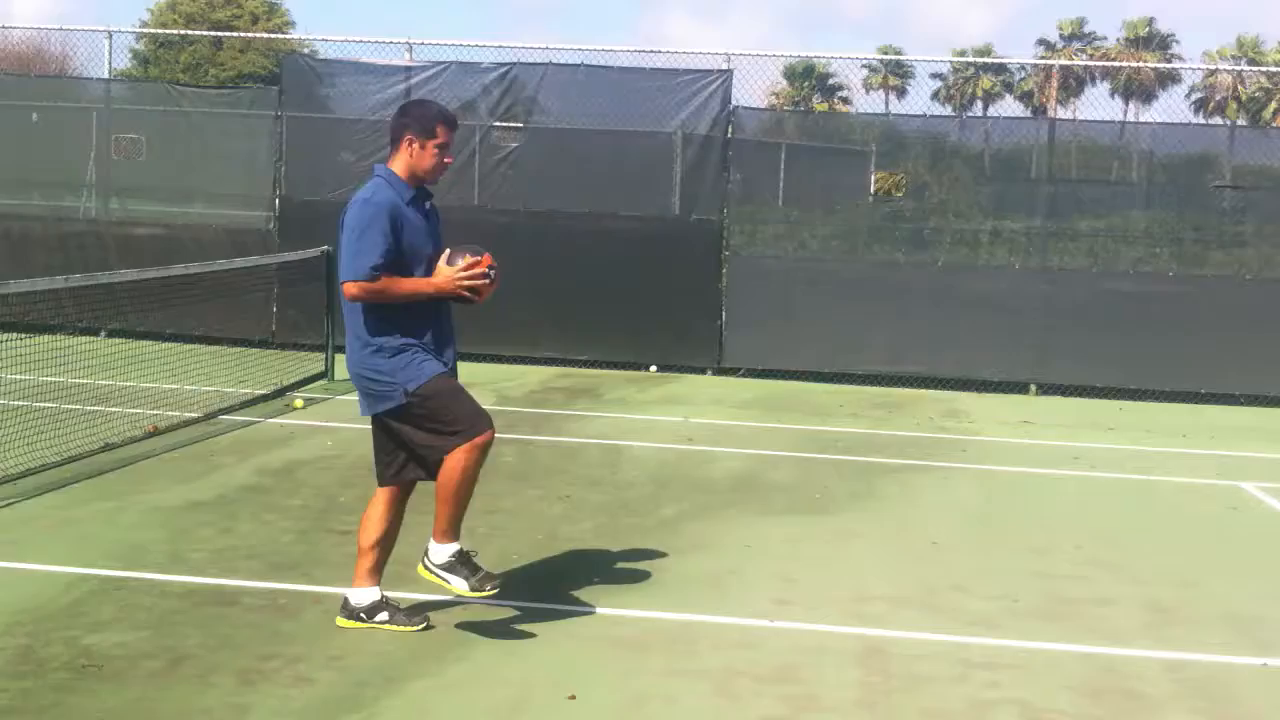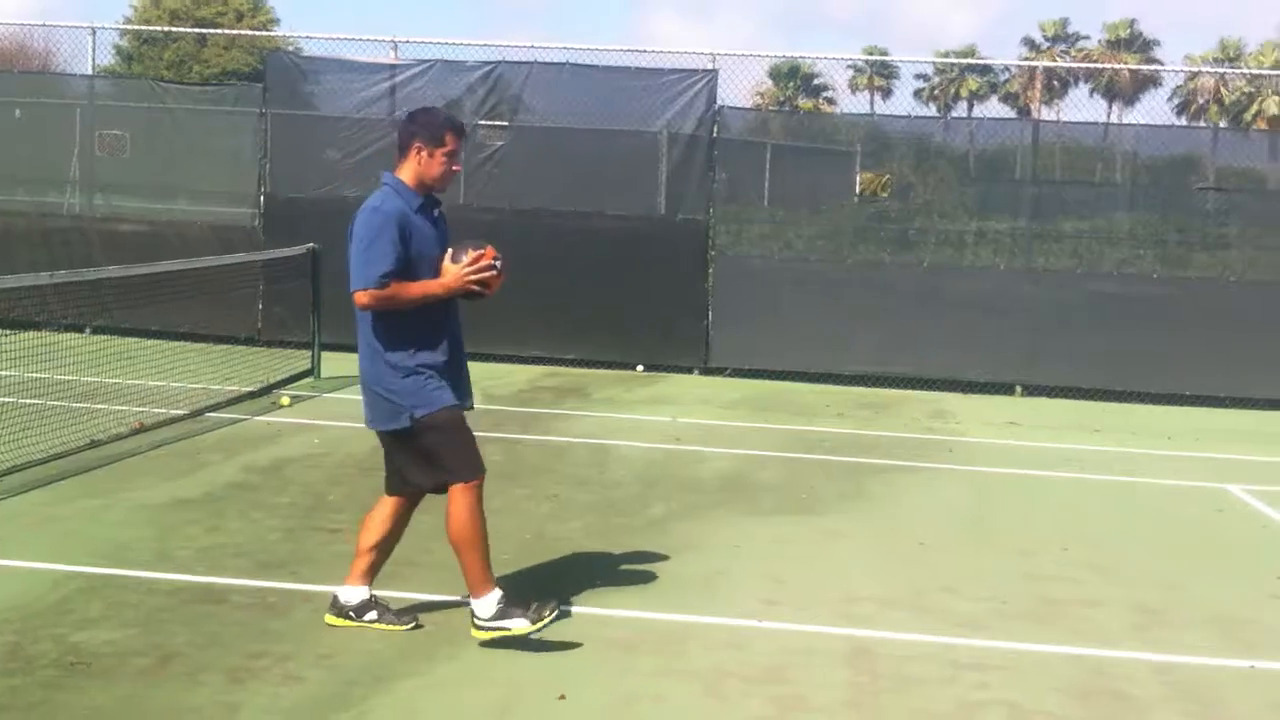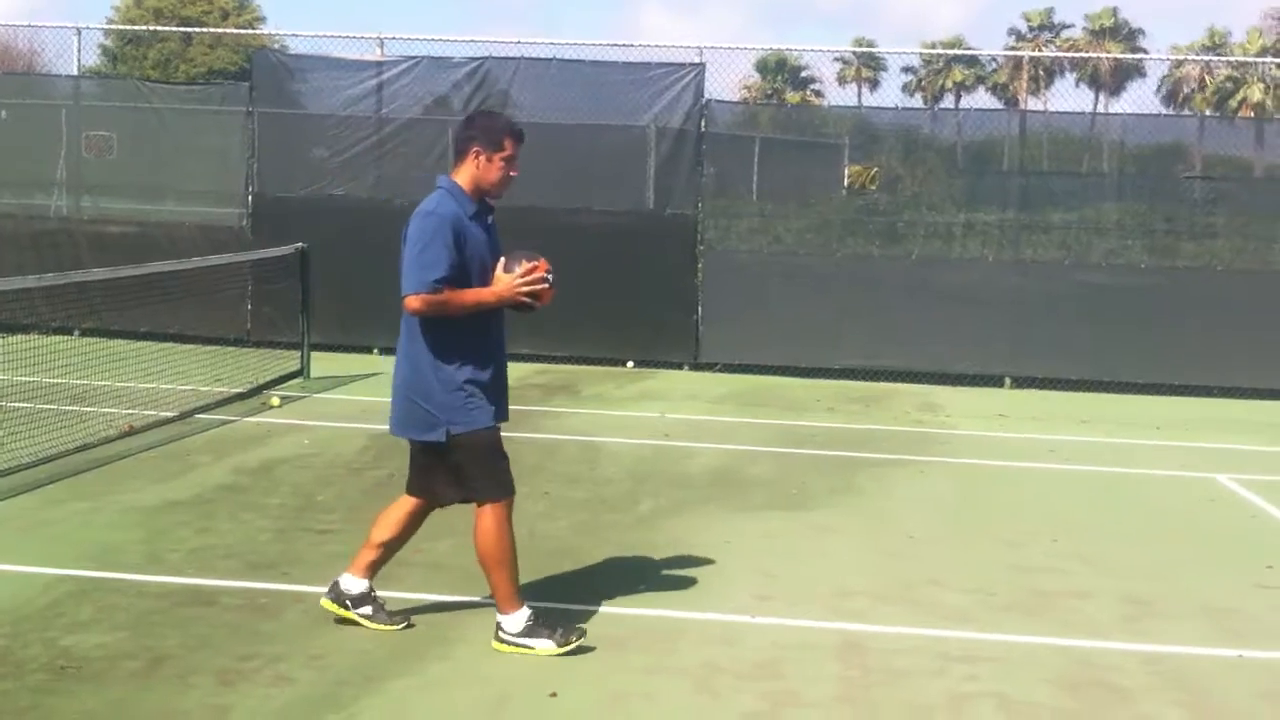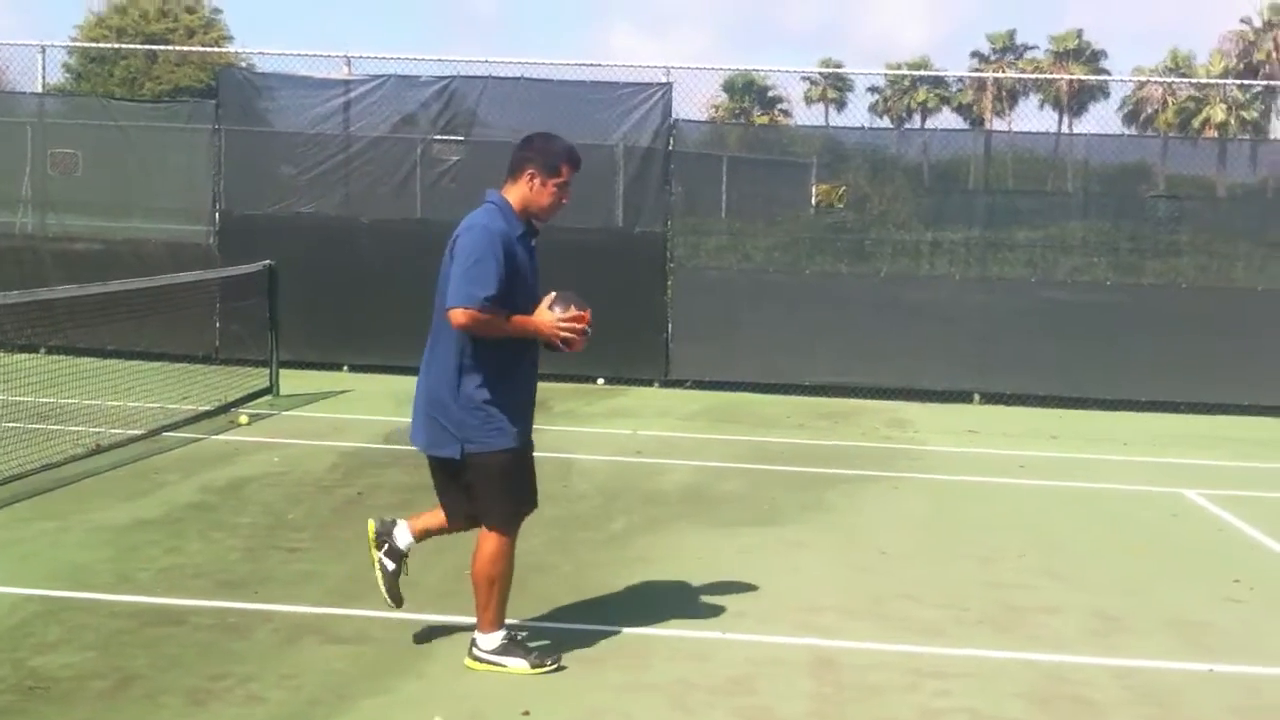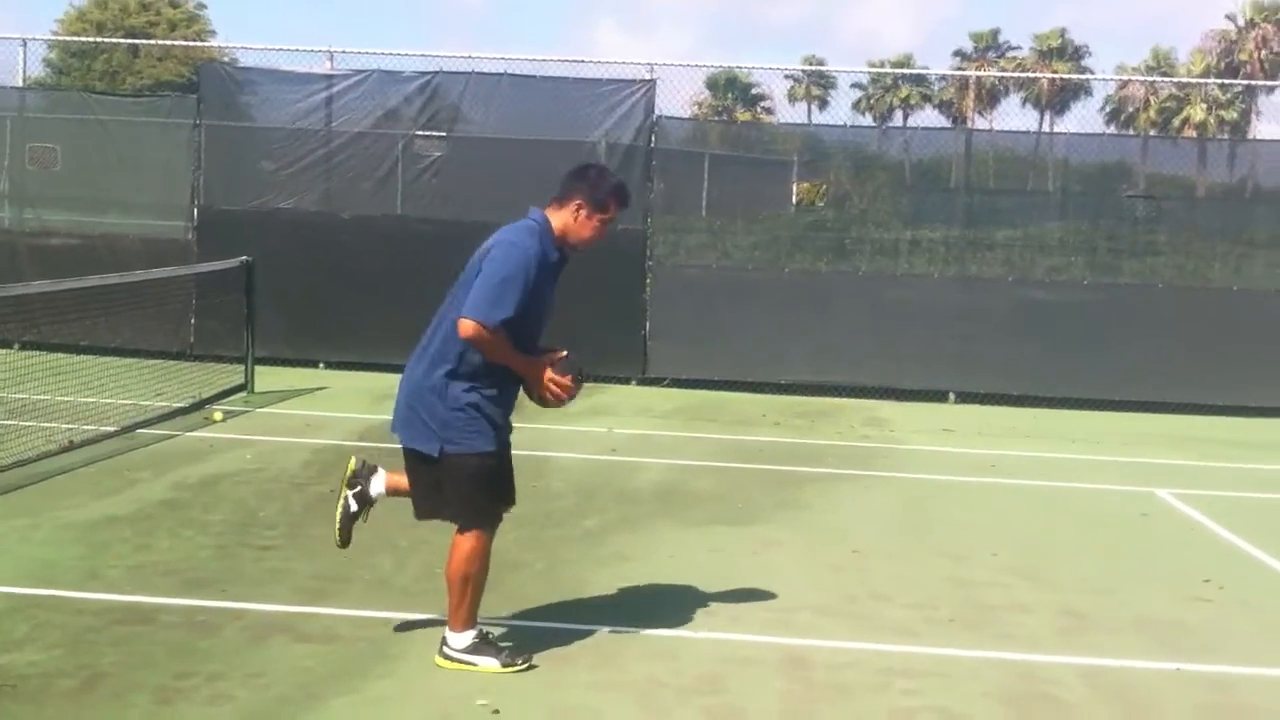
dt=0.4s
person 1, frame 1
left shoulder: (420, 203)
right shoulder: (374, 204)
right elbow: (357, 285)
left wrist: (457, 280)
right wrist: (436, 285)
left hip: (414, 360)
right hip: (392, 361)
left knee: (396, 483)
right knee: (474, 433)
left ankle: (362, 597)
right ankle: (443, 551)
person 1, frame 2
left shoulder: (428, 210)
right shoulder: (383, 213)
right elbow: (368, 294)
left wrist: (466, 279)
right wrist: (445, 284)
left hip: (426, 375)
right hip: (406, 378)
left knee: (405, 490)
right knee: (465, 477)
left ankle: (352, 597)
right ankle: (488, 605)
person 1, frame 3
left shoulder: (476, 215)
right shoulder: (439, 216)
right elbow: (420, 299)
left wrist: (512, 290)
right wrist: (495, 294)
left hip: (452, 386)
right hip: (448, 388)
left knee: (426, 492)
right knee: (495, 497)
left ankle: (352, 585)
right ankle: (514, 621)
person 1, frame 4
left shoulder: (515, 231)
right shoulder: (486, 231)
right elbow: (464, 314)
left wrist: (545, 327)
right wrist: (533, 327)
left hip: (494, 402)
right hip: (472, 406)
left knee: (505, 507)
right knee: (500, 521)
left ankle: (400, 535)
right ankle: (489, 642)
person 1, frame 5
left shoulder: (543, 247)
right shoulder: (523, 249)
right elbow: (473, 327)
left wrist: (539, 366)
right wrist: (532, 371)
left hip: (460, 396)
right hip: (451, 399)
left knee: (491, 502)
right knee: (479, 519)
left ankle: (373, 483)
right ankle: (460, 642)
